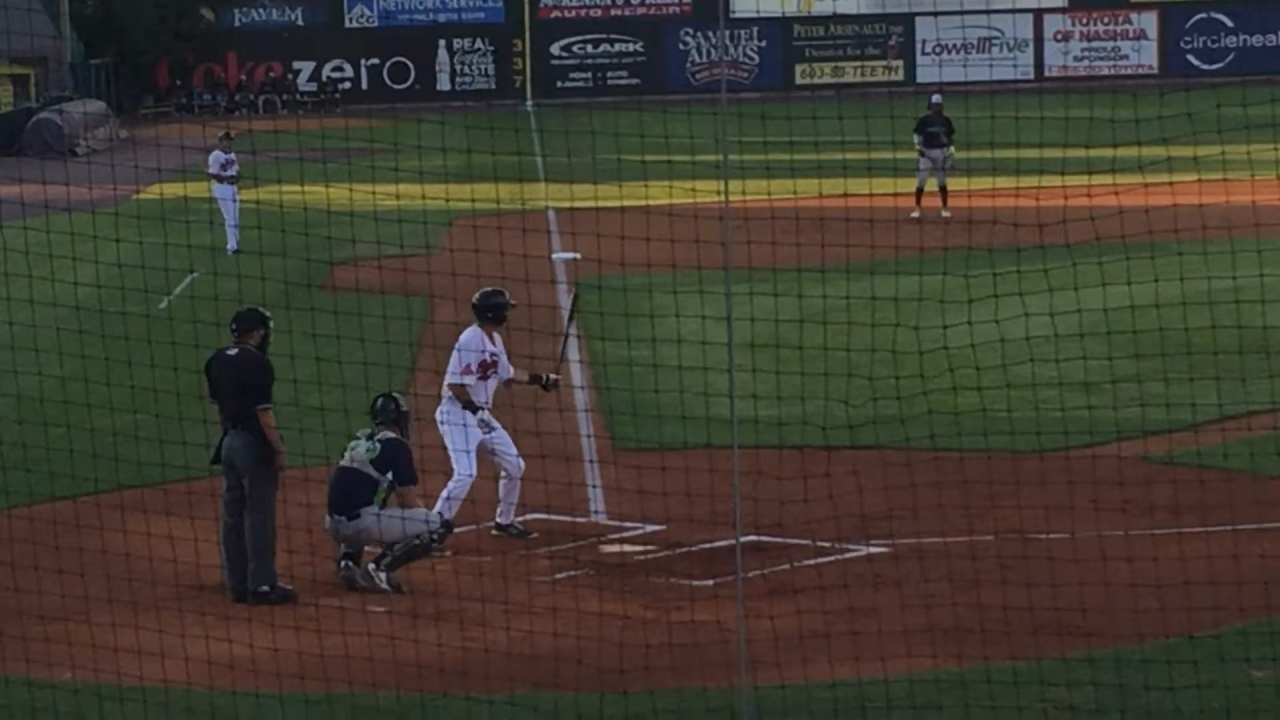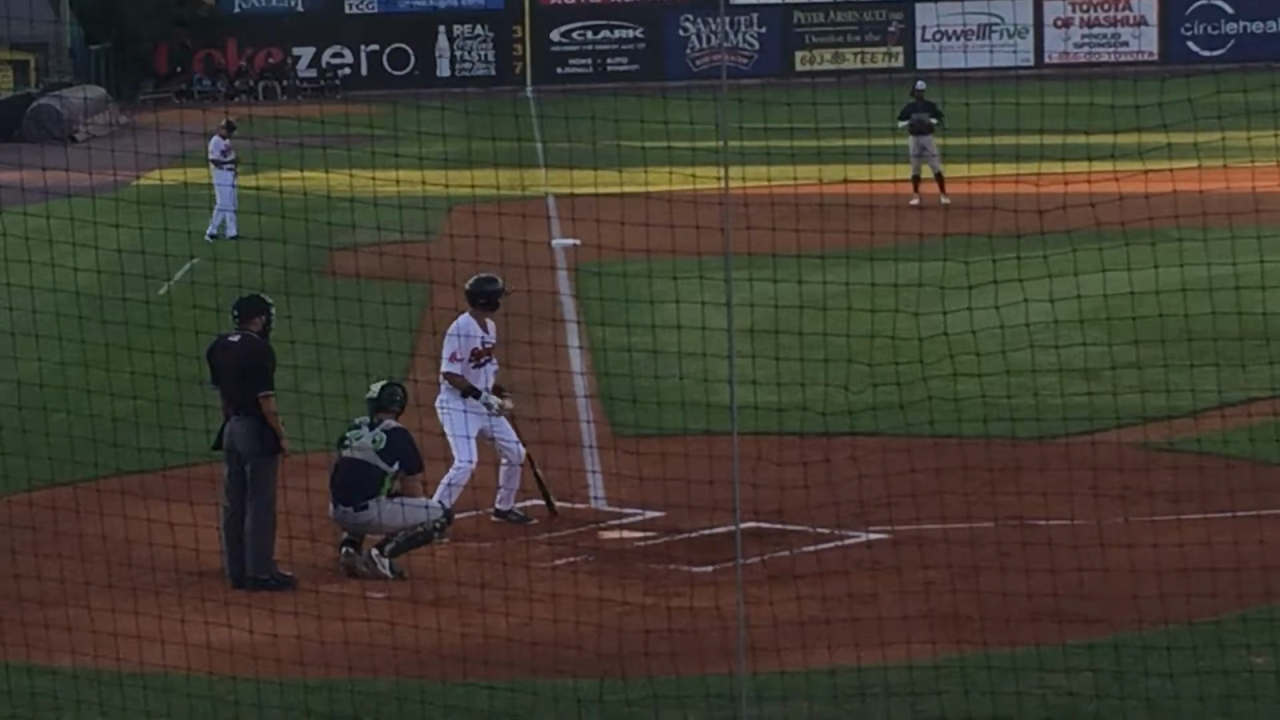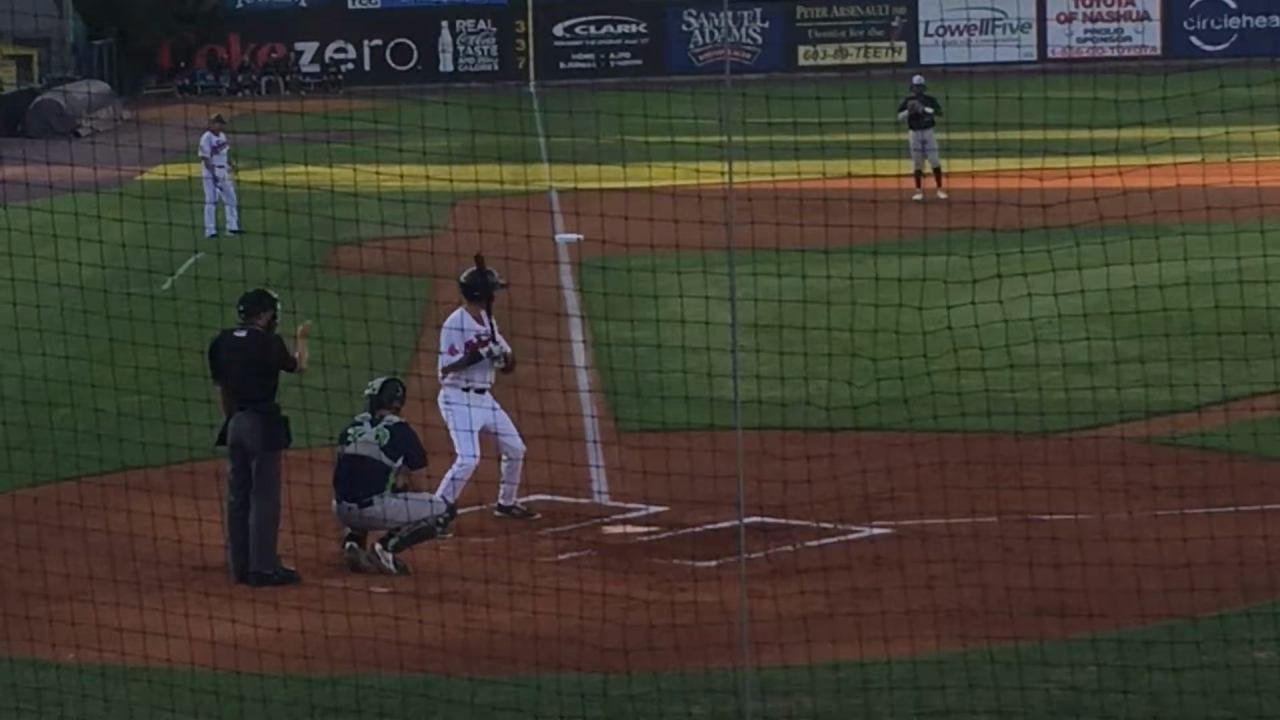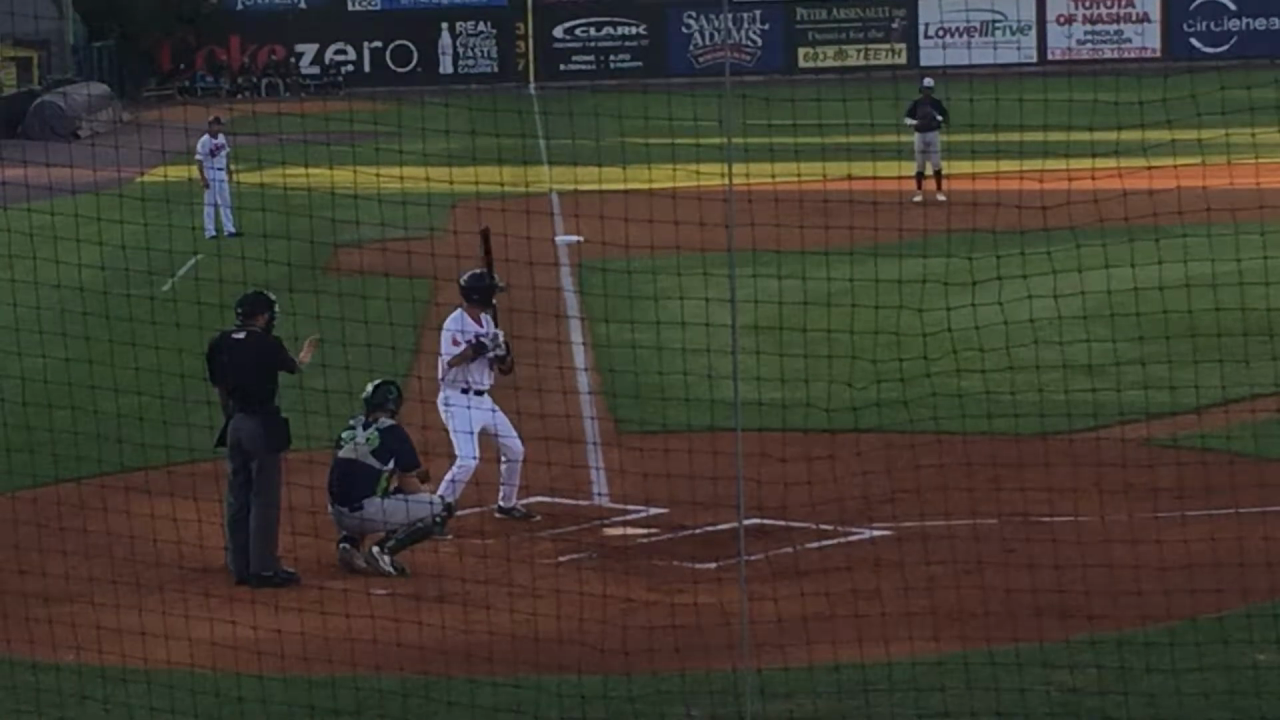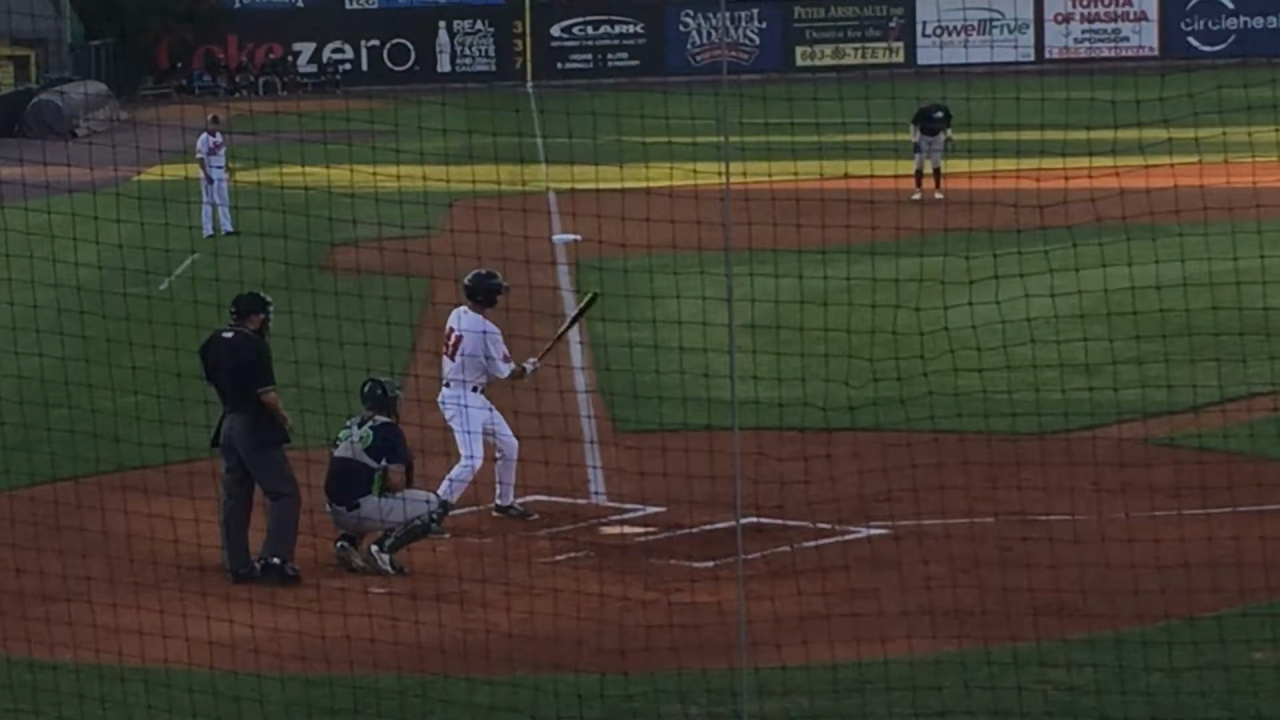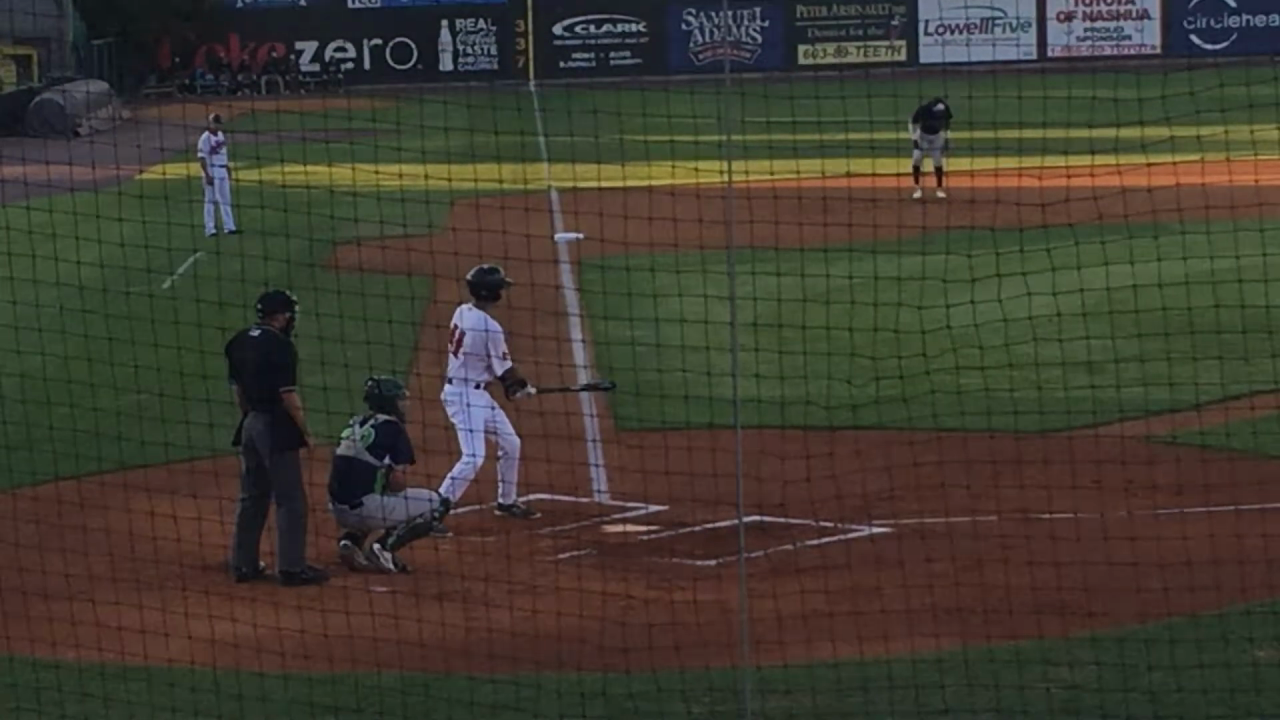
dt=0.5s
person 1, frame 1
left shoulder: (217, 361)
right shoulder: (257, 363)
left elbow: (219, 405)
right elbow: (263, 413)
right wrist: (279, 450)
left hip: (229, 442)
right hip: (254, 444)
left knee: (232, 516)
right knee: (260, 516)
left ankle: (237, 583)
right ankle: (261, 585)
person 1, frame 2
left shoulder: (219, 346)
right shoulder: (259, 349)
left elbow: (221, 391)
right elbow: (265, 400)
right wrist: (281, 434)
left hip: (231, 429)
right hip: (256, 431)
left knee: (233, 502)
right knee: (260, 503)
left ankle: (237, 570)
right ankle: (260, 572)
person 1, frame 3
left shoulder: (222, 342)
right shoulder: (268, 342)
left elbow: (222, 388)
right elbow: (299, 365)
right wrist: (301, 339)
left hip: (235, 423)
right hip: (262, 424)
left knee: (237, 496)
right knee: (264, 498)
left ankle: (240, 565)
right ankle: (263, 567)
person 1, frame 4
left shoulder: (219, 344)
right shoulder: (267, 344)
left elbow: (221, 390)
right elbow: (297, 367)
right wrist: (308, 349)
left hip: (235, 426)
right hip: (263, 426)
left knee: (238, 499)
right knee: (265, 500)
left ankle: (241, 567)
right ankle: (264, 569)
person 1, frame 5
left shoulder: (213, 344)
right shoulder: (254, 345)
left elbow: (218, 386)
right elbow: (267, 395)
right wrist: (283, 417)
left hip: (229, 426)
right hip: (256, 428)
left knee: (234, 498)
right knee: (285, 492)
left ankle: (239, 565)
right ankle: (275, 559)
person 1, frame 6
left shoulder: (238, 342)
right shoulder: (280, 345)
left elbow: (238, 388)
right elbow: (288, 396)
right wrist: (305, 432)
left hip: (250, 424)
right hip: (276, 427)
left knee: (252, 497)
right knee: (291, 499)
left ankle: (244, 563)
right ankle: (291, 567)
person 2, frame 1
left shoulder: (495, 339)
right shoulder: (470, 340)
left elbow: (507, 374)
right elbow: (456, 384)
left wrist: (542, 379)
right wrist: (477, 411)
left hip: (480, 415)
right hip: (457, 415)
left knee: (515, 465)
right knee: (464, 476)
left ankle: (504, 521)
person 2, frame 2
left shoulder: (490, 326)
right shoulder: (460, 329)
right elbow: (449, 373)
left wrist: (499, 394)
right wrist: (480, 395)
left hip: (483, 404)
right hip: (456, 404)
left knee: (515, 453)
right knee: (466, 464)
left ankle: (503, 507)
person 2, frame 3
left shoulder: (488, 319)
right shoulder: (455, 323)
left elbow: (509, 365)
right elbow: (447, 367)
left wrist: (502, 356)
right wrist: (481, 355)
left hip: (484, 398)
right hip: (459, 399)
left knee: (515, 448)
right knee: (468, 459)
left ankle: (507, 503)
person 2, frame 4
left shoulder: (488, 322)
right shoulder: (455, 323)
left elbow: (505, 368)
right elbow: (451, 360)
left wrist: (501, 350)
right wrist: (483, 344)
left hip: (482, 399)
right hip: (458, 399)
left knee: (514, 449)
right knee: (468, 460)
left ankle: (507, 504)
person 2, frame 5
left shoulder: (458, 315)
right shoulder: (486, 330)
right elbow: (505, 372)
left wrist: (518, 366)
right wrist: (526, 369)
left hip: (472, 395)
right hip: (460, 397)
left knee: (508, 445)
right knee: (472, 460)
left ankle: (504, 503)
person 2, frame 6
left shoulder: (463, 312)
right shoulder: (488, 327)
right elbow: (502, 369)
left wrist: (512, 383)
right wrist: (523, 384)
left hip: (477, 393)
right hip: (464, 394)
left knee: (511, 443)
right knee: (473, 458)
left ankle: (507, 502)
person 3, frame 1
left shoulder: (359, 441)
right shoulder: (397, 446)
right elbow: (407, 500)
right wrist: (425, 514)
left hip: (335, 524)
right hip: (361, 522)
right knee: (440, 525)
left ankle: (348, 562)
right ankle: (379, 568)
person 3, frame 2
left shoulder: (353, 429)
right shoulder: (399, 435)
right elbow: (414, 491)
left hip: (338, 513)
right hip: (368, 512)
right knee: (441, 515)
left ankle: (349, 548)
right ankle: (382, 553)
person 3, frame 3
left shoulder: (353, 427)
right shoulder: (401, 431)
left hip: (342, 509)
right hip: (374, 509)
right knee: (444, 511)
left ankle: (353, 543)
right ankle: (386, 548)
person 3, frame 4
left shoulder: (349, 430)
right shoulder: (394, 433)
right elbow: (410, 487)
right wrist: (426, 490)
left hip: (339, 513)
right hip: (366, 511)
right knee: (441, 509)
left ankle: (349, 543)
right ankle: (383, 550)
person 3, frame 5
left shoulder: (349, 428)
right shoulder: (389, 430)
right elbow: (395, 482)
left hip: (337, 512)
right hip: (363, 510)
right knee: (435, 506)
left ankle: (347, 541)
right ankle: (382, 550)
person 3, frame 6
left shoulder: (353, 426)
right shoulder: (392, 428)
right elbow: (396, 482)
right wrist: (405, 492)
left hip: (340, 510)
right hip: (364, 508)
right knee: (438, 504)
left ankle: (350, 541)
right ankle: (384, 547)
